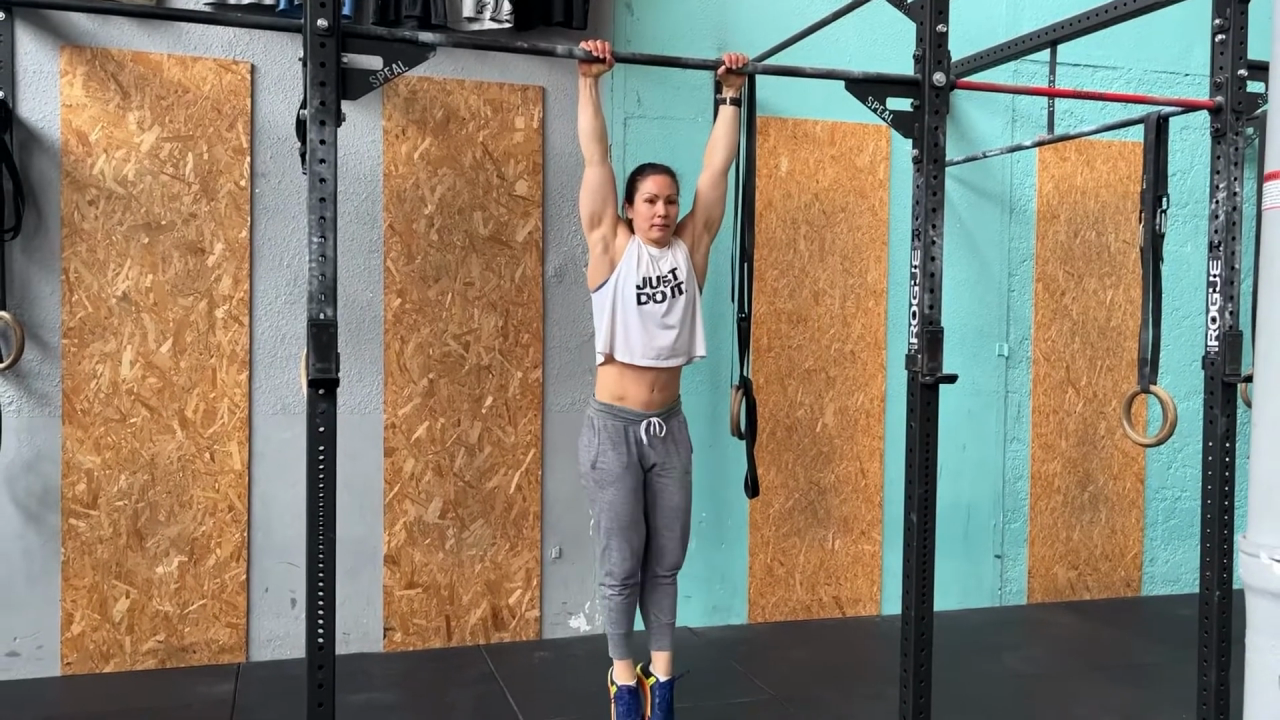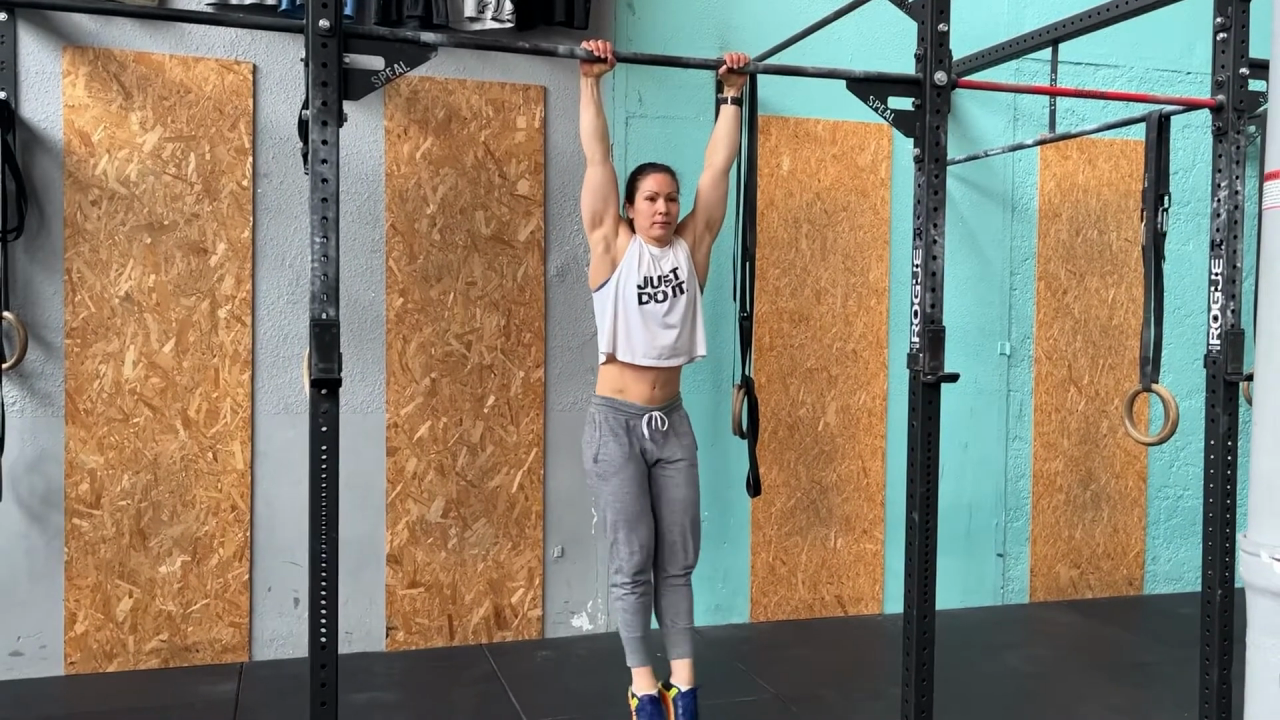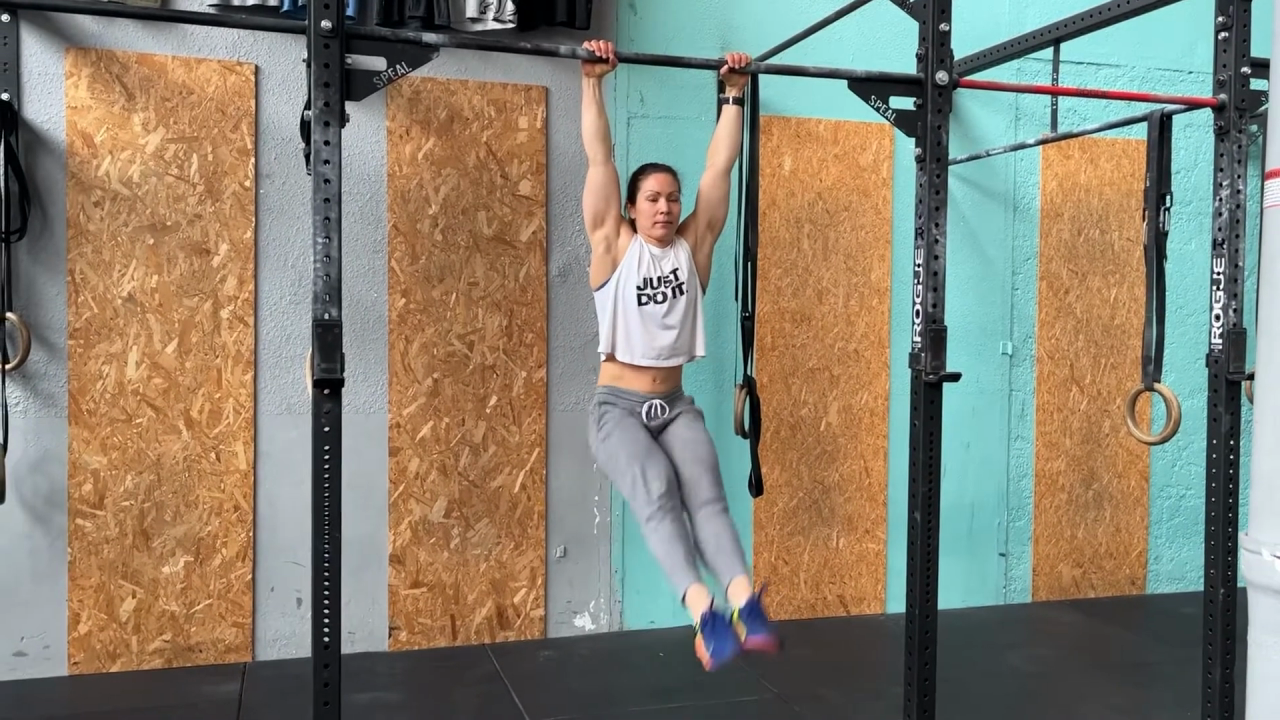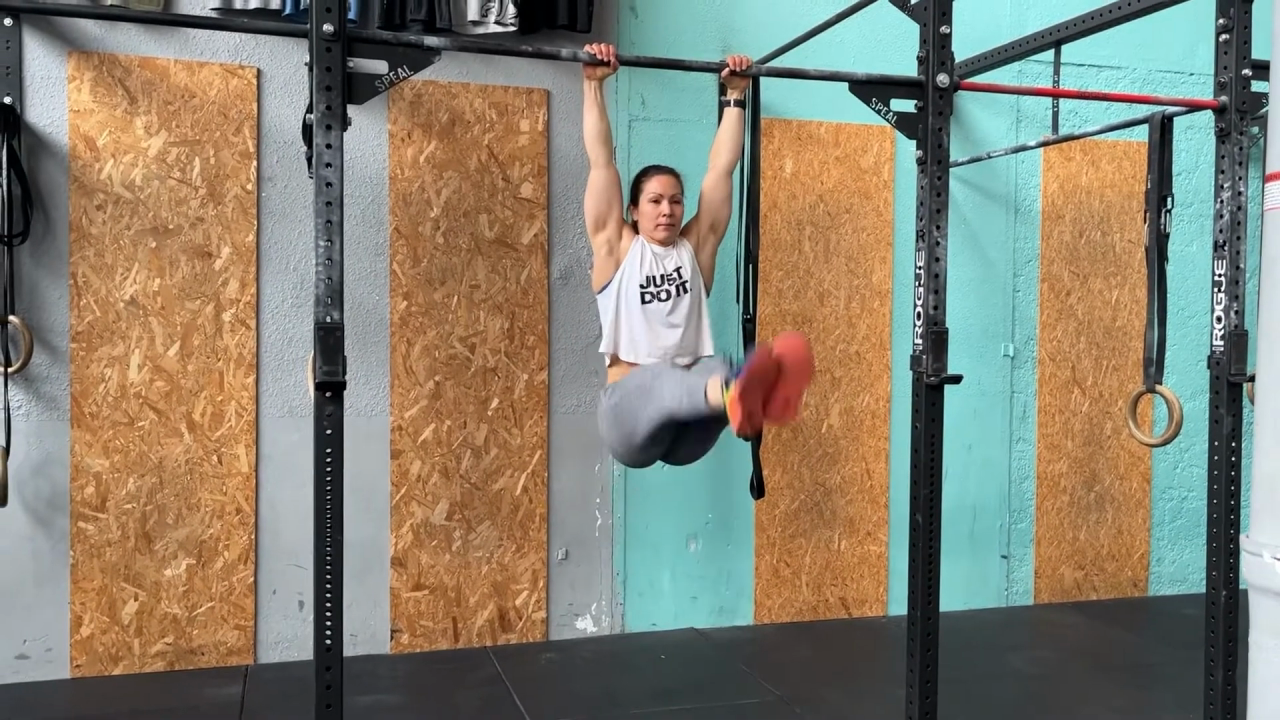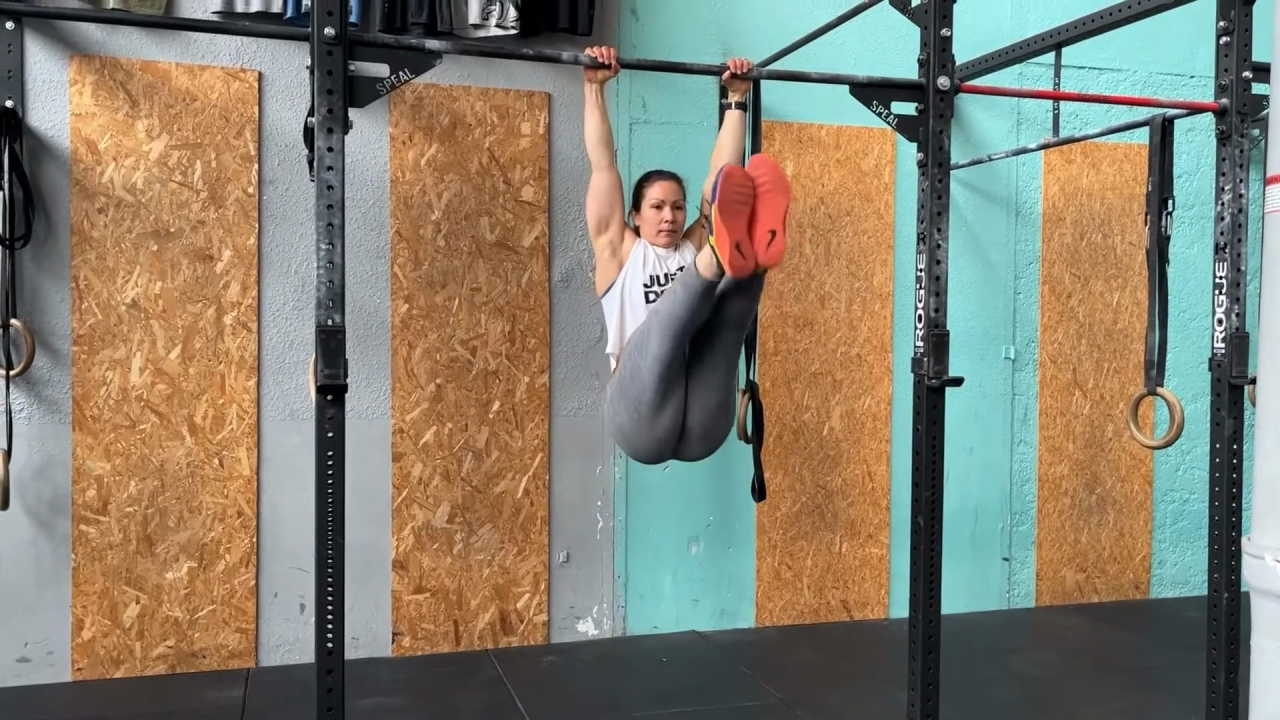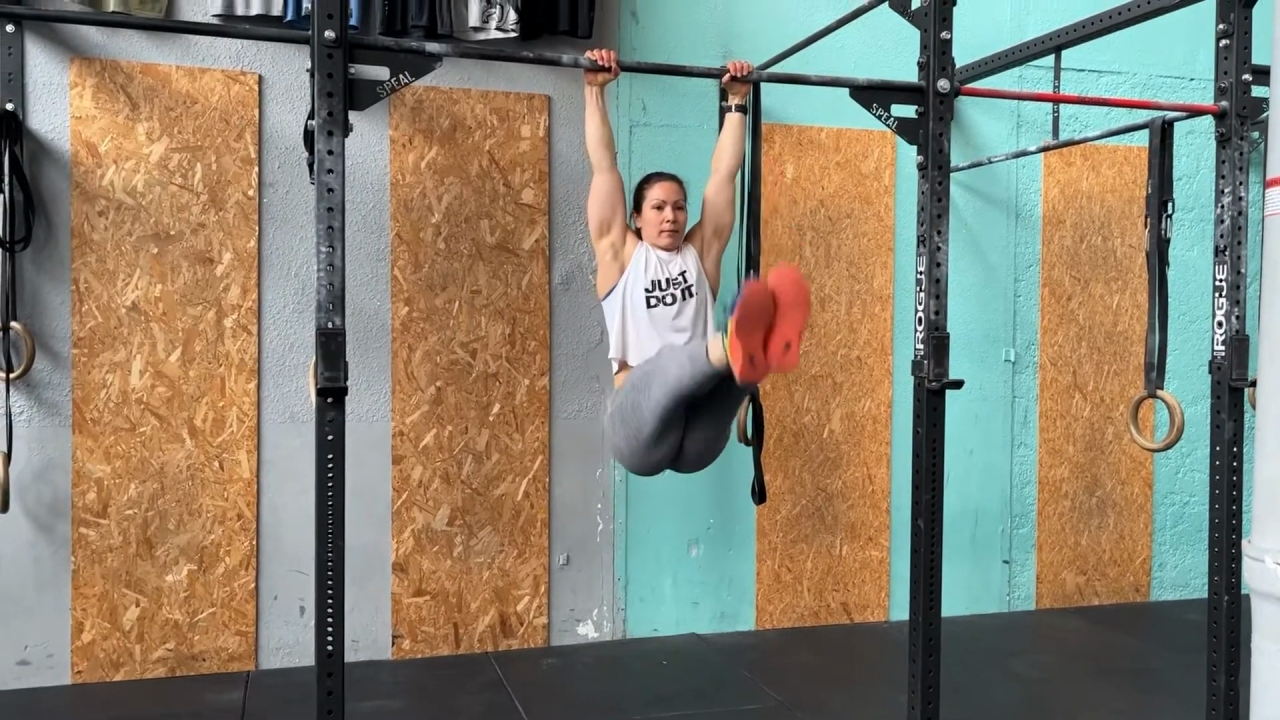
dt=0.3s
person 1, frame 1
left shoulder: (690, 249)
right shoulder: (611, 249)
left elbow: (716, 169)
right elbow: (596, 160)
left wrist: (730, 95)
right wrist: (589, 82)
left hip: (669, 426)
right hip: (614, 426)
left knee: (665, 563)
right knee: (621, 565)
person 1, frame 2
left shoulder: (692, 247)
right shoulder: (612, 247)
left elbow: (718, 168)
right elbow: (597, 160)
left wrist: (732, 94)
right wrist: (591, 82)
left hip: (672, 423)
right hip: (616, 422)
left knee: (677, 563)
right knee: (633, 562)
person 1, frame 3
left shoulder: (691, 247)
right shoulder: (613, 244)
left elbow: (719, 170)
right elbow: (600, 160)
left wrist: (734, 97)
right wrist: (592, 84)
left hip: (676, 406)
right hip: (617, 409)
left knee: (706, 491)
right knee: (657, 494)
left ankle: (745, 603)
right ankle: (707, 612)
person 1, frame 4
left shoulder: (694, 247)
right shoulder: (615, 249)
left elbow: (722, 169)
right elbow: (599, 162)
left wrist: (735, 95)
right wrist: (593, 85)
left hip: (684, 422)
right hip: (630, 413)
left knee: (714, 375)
right knee: (662, 383)
left ankle: (752, 395)
right ankle: (737, 395)
person 1, frame 5
left shoulder: (697, 247)
right shoulder: (619, 252)
left elbow: (721, 169)
right elbow: (603, 163)
left wrist: (737, 99)
right wrist: (594, 88)
left hip: (703, 424)
right hip: (644, 416)
left knee: (727, 304)
right knee: (671, 311)
left ankle: (745, 256)
right ankle: (723, 255)
person 1, frame 6
left shoulder: (701, 254)
right shoulder: (620, 254)
left elbow: (724, 174)
right elbow: (604, 167)
left wrist: (737, 101)
right wrist: (595, 91)
left hip: (697, 436)
right hip: (641, 428)
left knee: (728, 351)
right knee: (670, 359)
left ankle: (755, 346)
right ankle: (736, 349)
